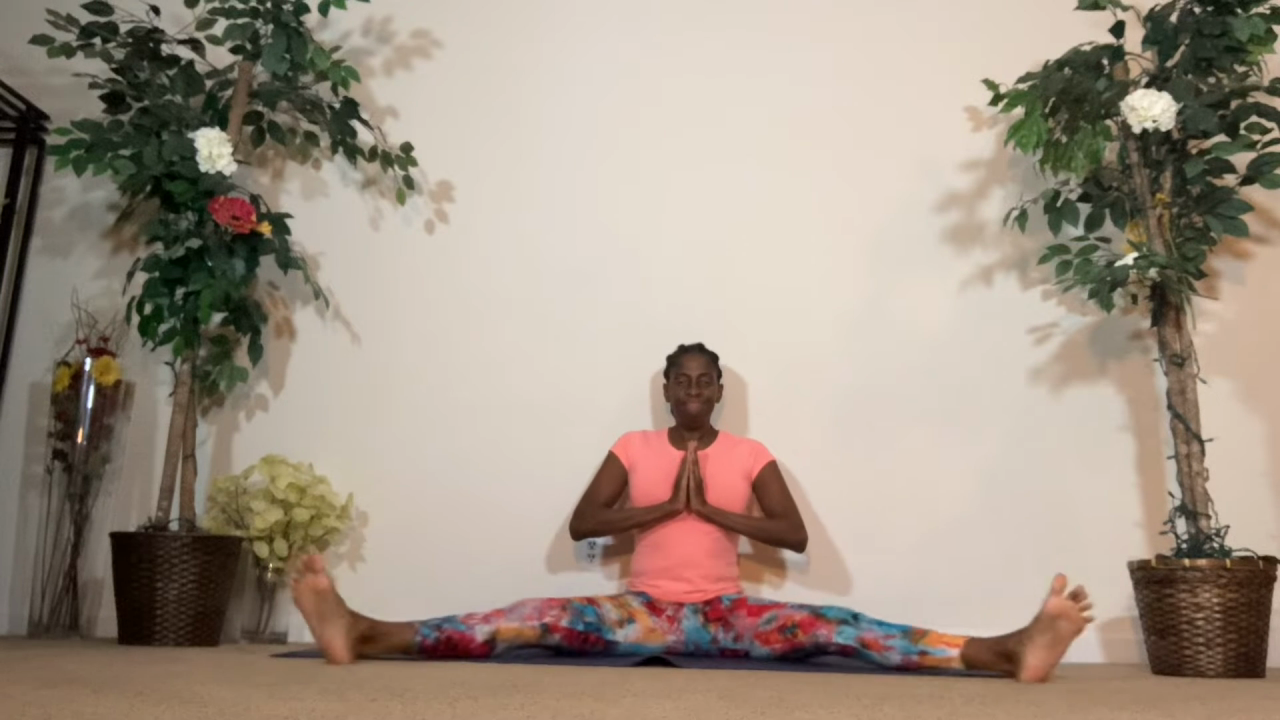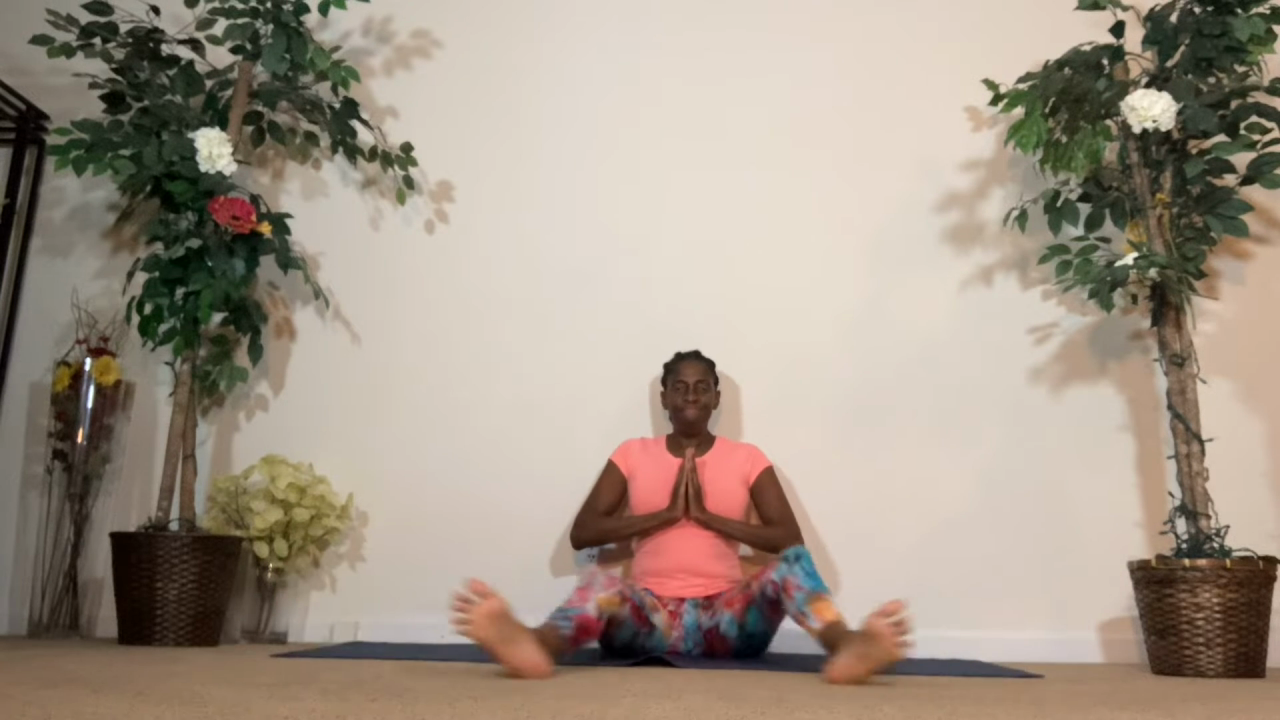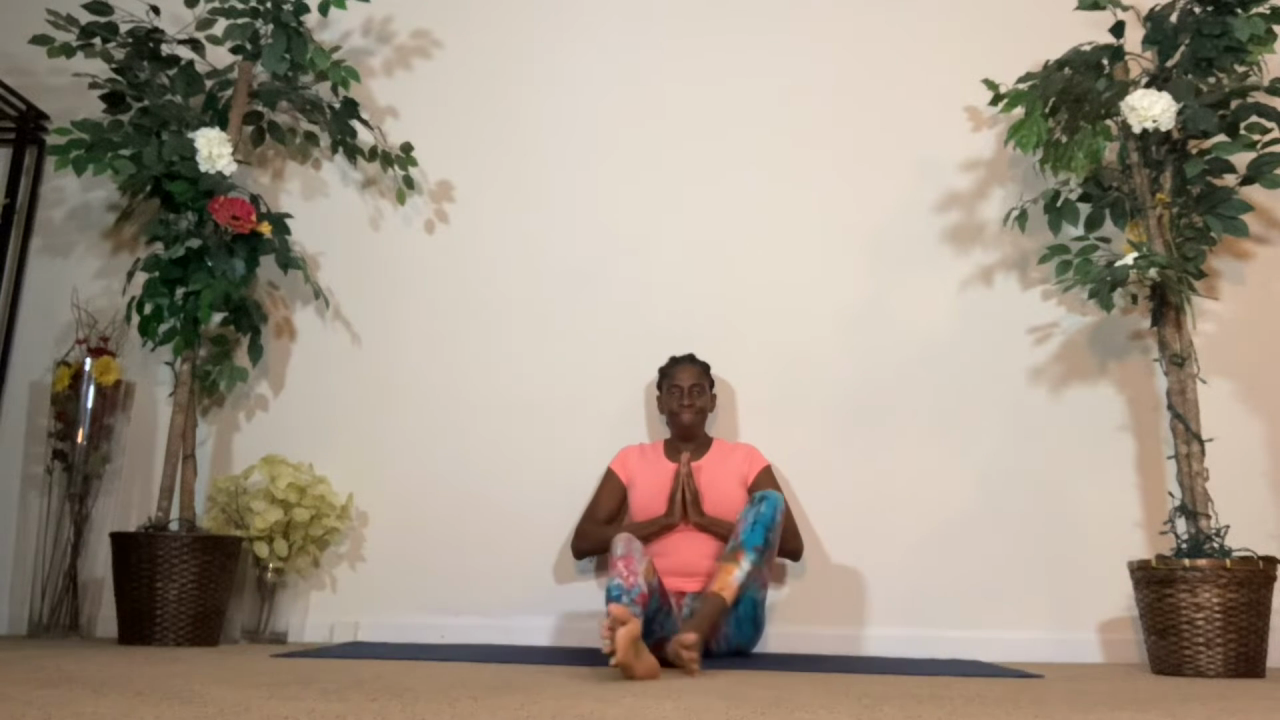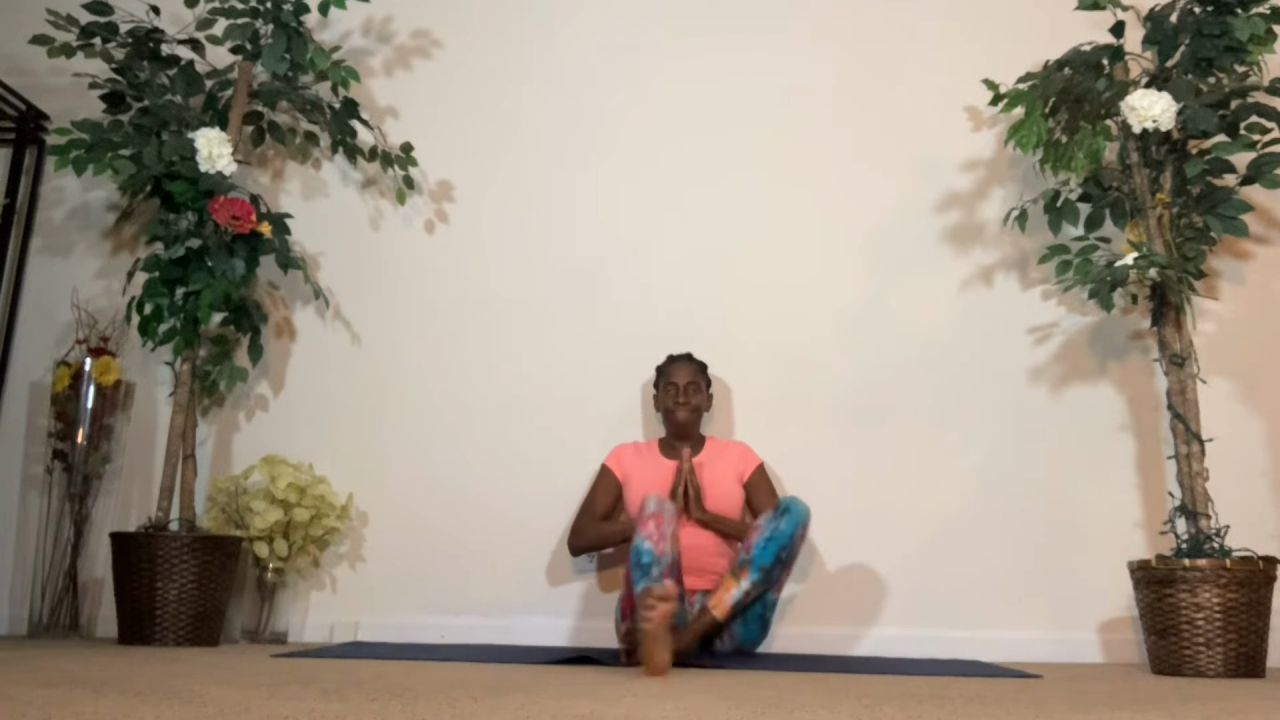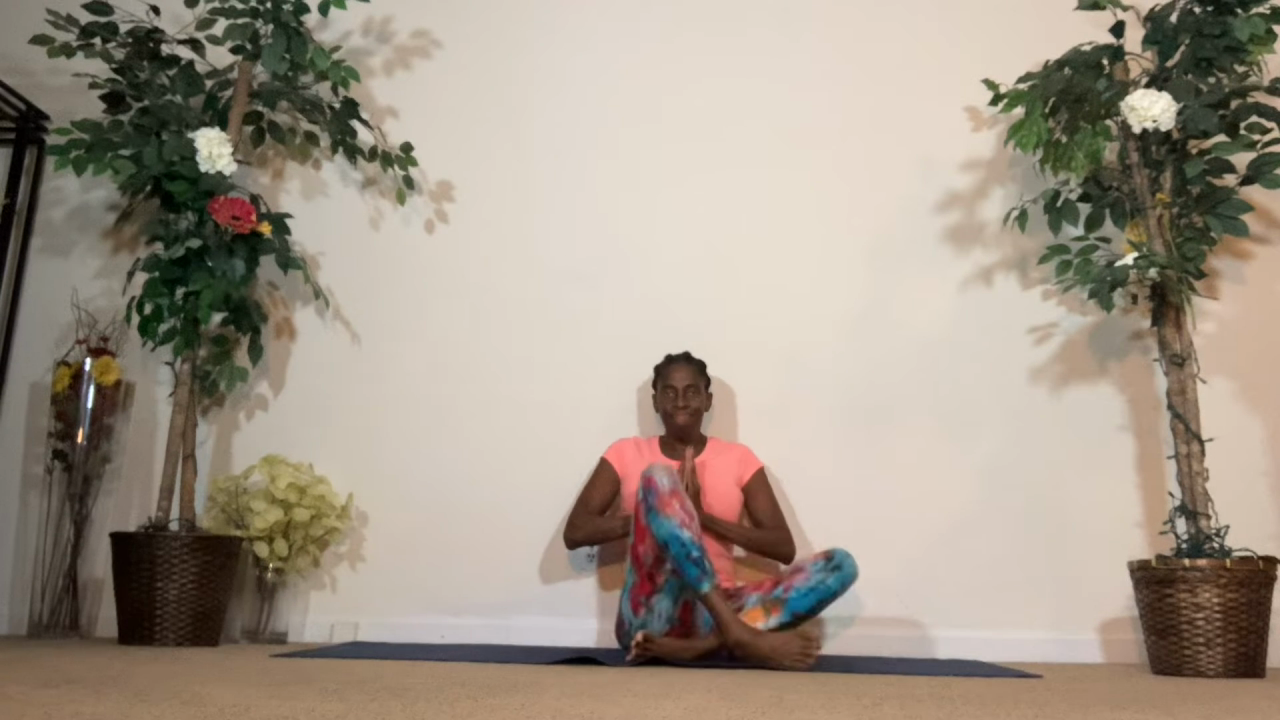
dt=0.3s
person 1, frame 1
left shoulder: (749, 454)
right shoulder: (633, 447)
left elbow: (797, 535)
right elbow: (581, 523)
left wrist: (710, 508)
right wrist: (667, 504)
left hip: (728, 613)
right hip: (644, 613)
left knee: (836, 625)
right knee: (540, 614)
left ankle: (1002, 652)
right ankle: (369, 635)
person 1, frame 2
left shoulder: (747, 458)
right shoulder: (632, 454)
left elbow: (788, 539)
right elbow: (582, 533)
left wrist: (707, 515)
right wrist: (669, 513)
left hip: (722, 614)
right hip: (651, 614)
left knee: (793, 561)
right knee: (598, 580)
left ankle: (844, 647)
right ankle: (538, 646)
person 1, frame 3
left shoulder: (745, 458)
right shoulder: (631, 460)
left elbow: (794, 546)
right elbow: (581, 542)
left wrist: (704, 518)
right wrist: (665, 520)
left hip: (726, 622)
right hip: (656, 614)
left knee: (769, 499)
right knee: (625, 545)
left ankle: (690, 634)
right ankle: (631, 642)
person 1, frame 4
left shoulder: (738, 457)
right shoulder: (626, 458)
left elbow: (786, 540)
right elbow: (578, 540)
left wrist: (705, 515)
right wrist: (668, 514)
left hip: (728, 623)
right hip: (662, 608)
left knee: (794, 509)
right knee: (655, 506)
left ankle: (685, 638)
right ankle: (653, 633)
person 1, frame 5
left shoulder: (738, 458)
right shoulder: (625, 453)
left elbow: (783, 547)
right elbow: (575, 532)
left wrist: (702, 516)
right wrist: (663, 512)
left hip: (719, 611)
right hip: (654, 615)
left knee: (841, 565)
right knee: (658, 477)
left ankle: (696, 645)
right ankle: (742, 635)
